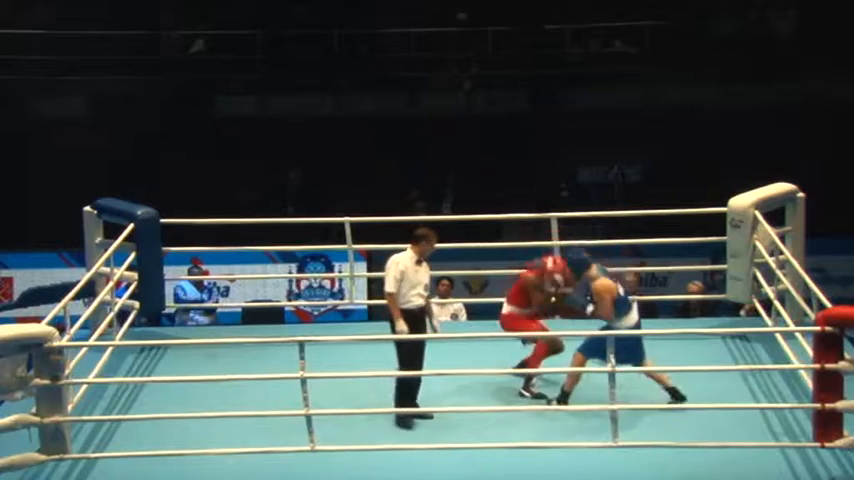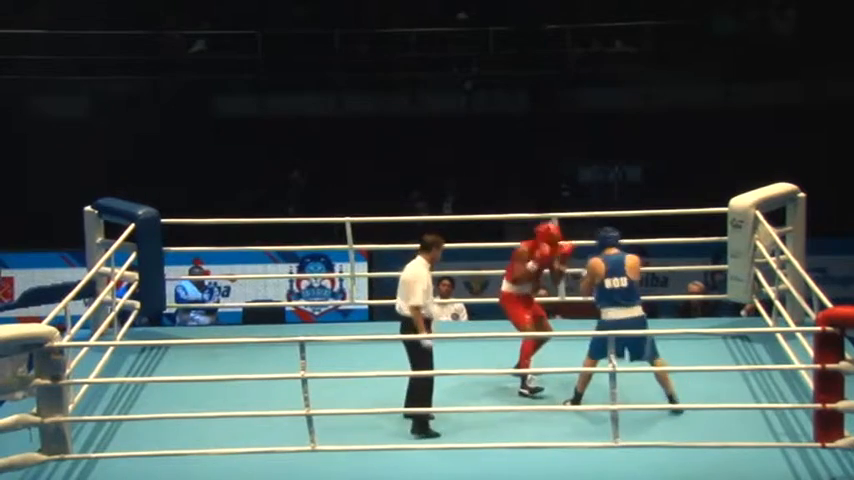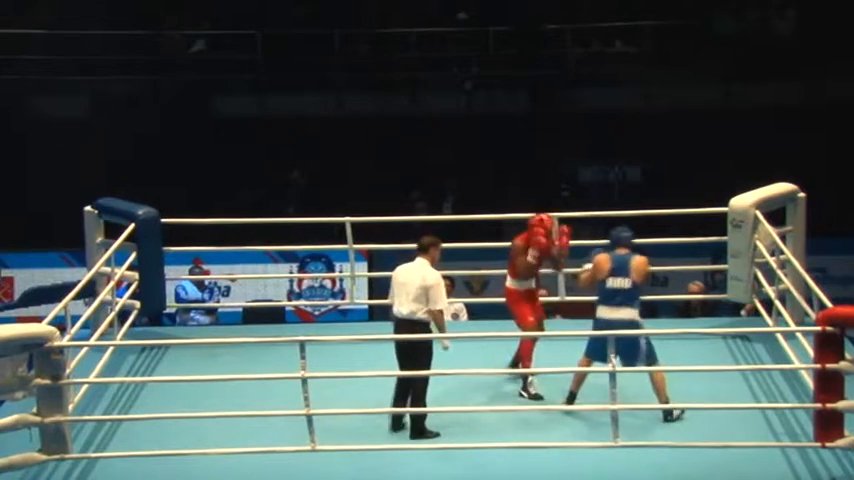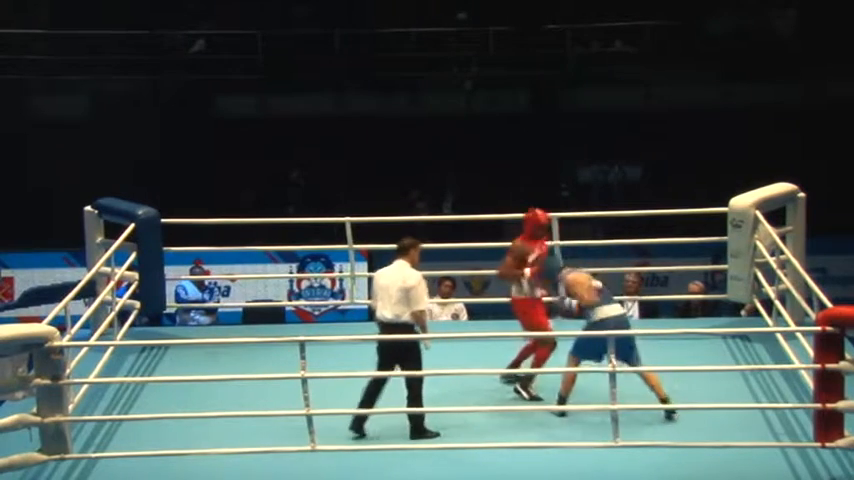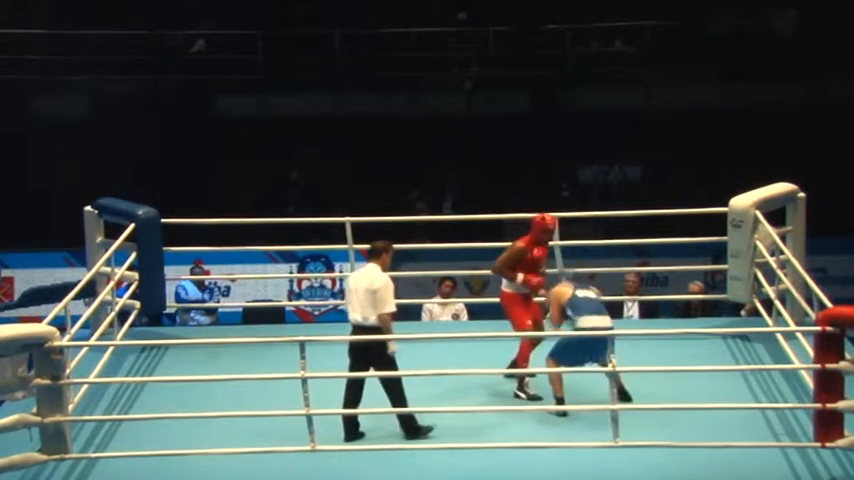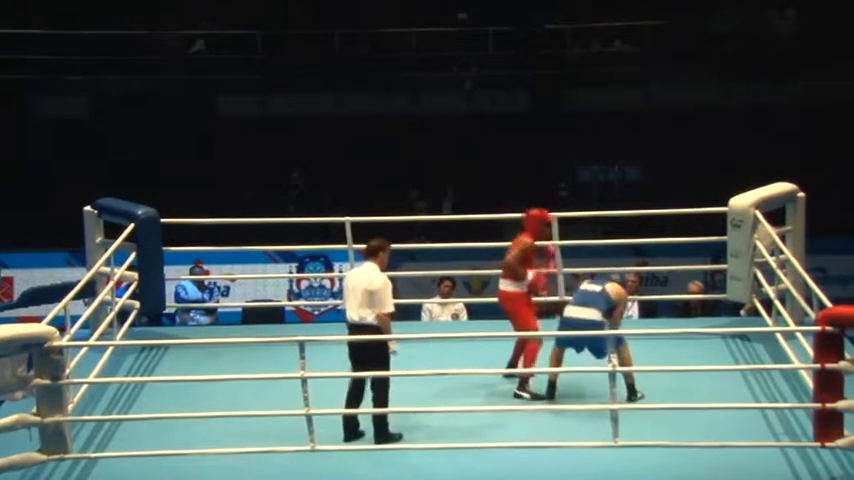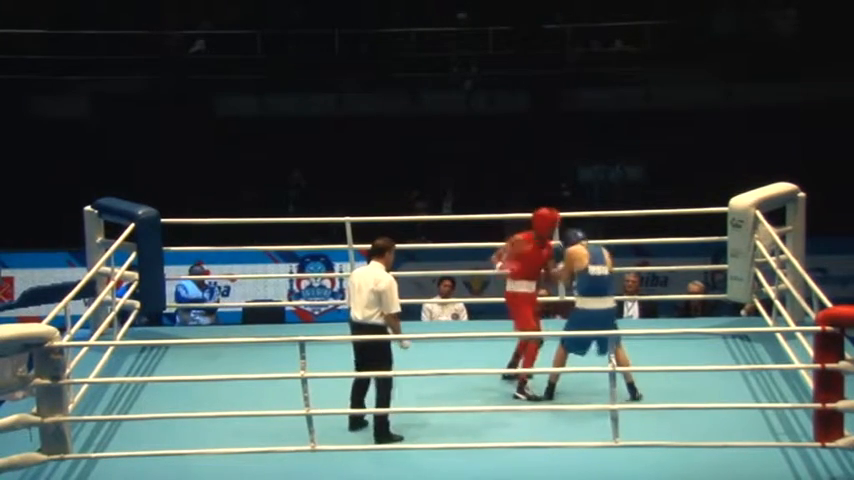
dt=0.4s
person 1, frame 1
left shoulder: (423, 265)
right shoulder: (398, 261)
right elbow: (390, 293)
left wrist: (432, 319)
right wrist: (398, 320)
left hip: (418, 317)
right hip: (404, 317)
left knee: (417, 365)
right knee: (406, 365)
left ankle: (411, 406)
right ankle: (401, 411)
person 1, frame 2
left shoulder: (420, 268)
right shoulder: (418, 272)
right elbow: (414, 307)
left wrist: (426, 329)
right wrist: (423, 333)
left hip: (415, 324)
right hip: (415, 326)
left knee: (420, 371)
right knee: (425, 373)
left ankle: (412, 408)
right ankle: (420, 424)
person 1, frame 3
left shoulder: (400, 270)
right shoulder: (432, 276)
left elbow: (392, 301)
right elbow: (436, 311)
right wrist: (443, 335)
left hip: (400, 327)
right hip: (419, 329)
left knee: (404, 375)
right knee: (419, 379)
left ankle: (397, 420)
right ankle: (418, 428)
person 1, frame 4
left shoulder: (380, 274)
right shoulder: (414, 276)
left elbow: (375, 307)
right elbow: (418, 312)
right wrist: (425, 335)
left hip: (386, 332)
right hip: (405, 333)
left knee: (379, 378)
right knee: (414, 382)
left ankle: (358, 421)
right ankle: (418, 429)
person 1, frame 5
left shoulder: (353, 277)
right shoulder: (382, 279)
left elbow: (351, 308)
right elbow: (384, 316)
right wrist: (390, 341)
left hip: (356, 335)
right hip: (374, 337)
left knee: (354, 383)
right knee: (392, 384)
left ankle: (350, 430)
right ankle: (411, 428)
person 1, frame 6
left shoulder: (350, 275)
right shoulder: (380, 279)
left elbow: (348, 306)
right elbow: (383, 316)
right wrist: (390, 340)
left hip: (354, 333)
right hip: (373, 335)
left knee: (357, 382)
right knee: (380, 386)
left ankle: (350, 430)
right ankle: (381, 433)
person 1, frame 7
left shoulder: (356, 273)
right shoulder: (386, 280)
left elbow: (352, 303)
right elbow: (391, 315)
right wrist: (401, 337)
left hip: (357, 330)
right hip: (376, 334)
left knee: (361, 377)
right knee: (383, 383)
left ankle: (355, 420)
right ankle: (382, 432)
person 2, frame 1
left shoulder: (553, 278)
right shoulder: (530, 279)
left elbow: (564, 309)
right elbow: (541, 307)
right wrist: (550, 286)
left hip: (526, 315)
right hip: (511, 317)
left knee: (557, 346)
right knee: (545, 339)
left ankle: (522, 366)
right ankle: (527, 386)
person 2, frame 2
left shoulder: (551, 251)
right shoulder: (524, 249)
left elbow: (556, 280)
right elbow: (516, 278)
left wrist: (562, 262)
right wrist: (535, 262)
left hip: (527, 296)
right hip: (510, 296)
left knee: (546, 333)
right knee: (530, 333)
left ankle: (520, 366)
right ankle: (525, 383)
person 2, frame 3
left shoulder: (548, 241)
right shoulder: (519, 243)
left elbow: (558, 264)
right elbow: (521, 272)
left wrist: (562, 246)
right wrist: (534, 251)
left hip: (530, 290)
right hip: (515, 292)
left knee: (537, 330)
right knee: (530, 332)
left ankle: (515, 364)
right ankle: (526, 385)
person 2, frame 4
left shoulder: (540, 244)
right shoulder: (520, 246)
left elbow: (544, 268)
right elbow: (503, 272)
left wrist: (541, 258)
right wrist: (528, 273)
left hip: (535, 298)
right hip: (524, 301)
left knee: (539, 340)
right knee: (549, 341)
left ankle: (510, 371)
right ankle: (525, 384)
person 2, frame 5
left shoulder: (543, 246)
right shoulder: (521, 246)
left elbow: (540, 273)
right elbow: (497, 267)
left wrist: (539, 273)
right wrist: (522, 278)
left hip: (526, 294)
right hip: (511, 296)
left knee: (538, 333)
right knee: (528, 335)
left ankle: (514, 367)
right ankle: (521, 386)
person 2, frame 6
left shoulder: (526, 241)
right shoulder: (526, 241)
right elbow: (509, 263)
right wrist: (532, 277)
left hip: (519, 292)
right hip: (512, 294)
left knee: (527, 332)
right knee: (534, 337)
left ankle: (512, 367)
right ankle: (522, 386)
person 2, frame 7
left shoulder: (548, 246)
right shoulder: (520, 240)
left elbow: (549, 272)
right elbow: (496, 257)
right wrist: (502, 265)
left hip: (531, 293)
right hip: (517, 294)
left knee: (531, 335)
right knee: (534, 338)
left ankle: (512, 369)
right ankle: (521, 388)
person 3, frame 1
left shoulder: (599, 284)
right shoulder: (595, 268)
left elbow: (608, 315)
left wrist: (589, 308)
left hip: (621, 328)
right hip: (632, 322)
left knee: (580, 355)
right knee: (640, 363)
left ankle: (562, 398)
right ankle: (675, 394)
person 3, frame 2
left shoulder: (595, 263)
right shoulder: (634, 260)
left elbow: (586, 291)
left hip: (610, 321)
right hip: (636, 319)
left knee: (592, 358)
right knee: (655, 359)
left ankle: (576, 399)
right ankle: (672, 400)
person 3, frame 3
left shoulder: (601, 259)
right shoulder: (641, 262)
left elbow: (584, 283)
left wrist: (588, 267)
left hip: (604, 320)
right hip: (630, 322)
left knee: (587, 358)
right knee: (652, 364)
left ankle: (570, 400)
right ankle: (667, 410)
person 3, frame 4
left shoulder: (571, 278)
right shoulder: (578, 275)
left elbow: (589, 300)
left wrist: (570, 303)
left hip: (602, 323)
right hip: (620, 318)
left knee: (574, 359)
right knee: (636, 365)
left ankle: (561, 405)
right ankle: (667, 406)
person 3, frame 5
left shoulder: (557, 291)
right shoulder: (593, 290)
left elbow: (556, 323)
left hip: (586, 330)
right hip: (606, 328)
left knee: (552, 361)
right knee: (603, 359)
left ankle: (560, 405)
right ankle: (623, 394)
person 3, frame 6
left shoulder: (586, 282)
right shoulder: (619, 291)
right elbow: (615, 323)
left hip: (569, 320)
right hip: (593, 323)
left knee: (558, 347)
right knee: (621, 346)
left ankle: (550, 391)
right ankle: (632, 392)
person 3, frame 7
left shoulder: (572, 251)
right shoulder: (604, 253)
left elbow: (565, 278)
left wrist: (562, 267)
left hip: (584, 310)
right hip: (607, 309)
left knee: (564, 348)
right knee: (616, 348)
left ankle: (549, 391)
right ankle: (632, 391)
